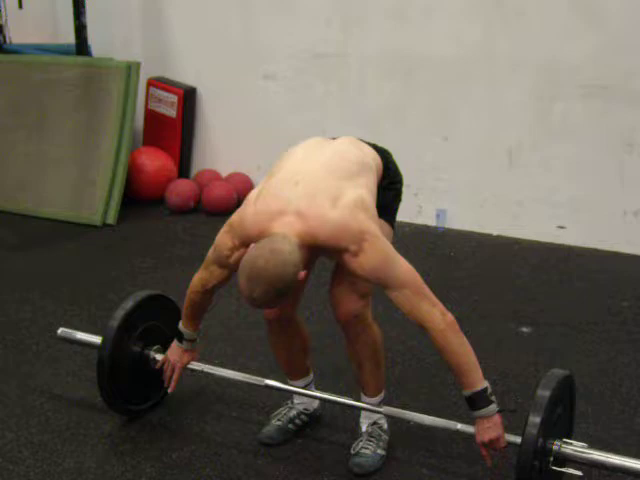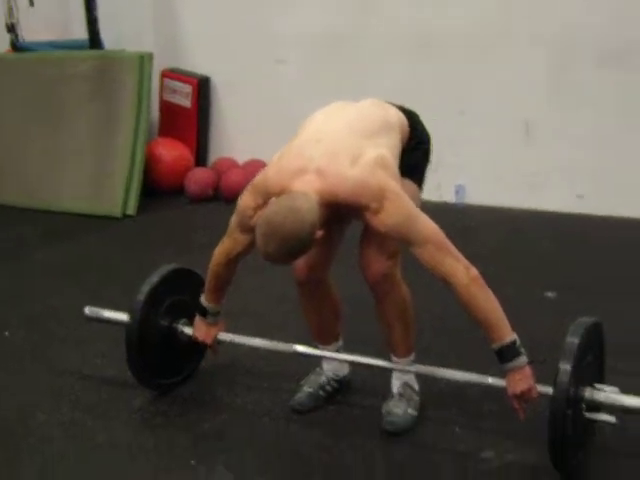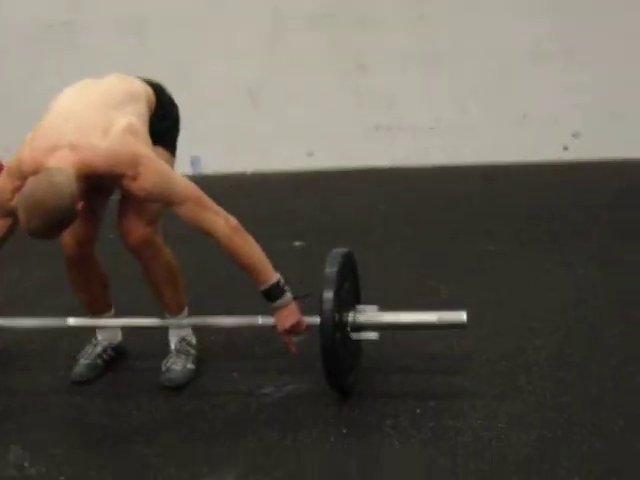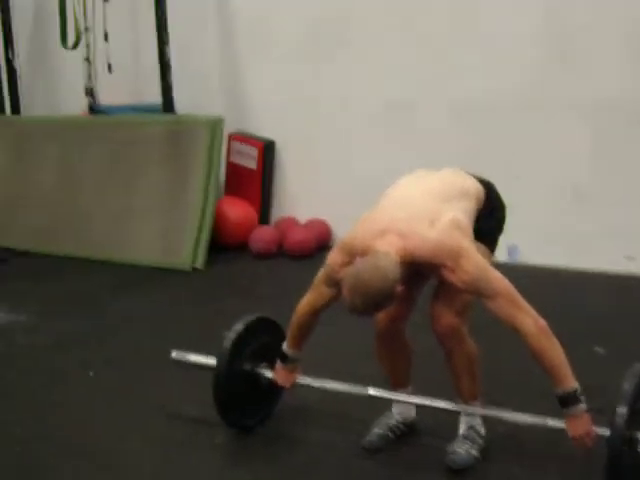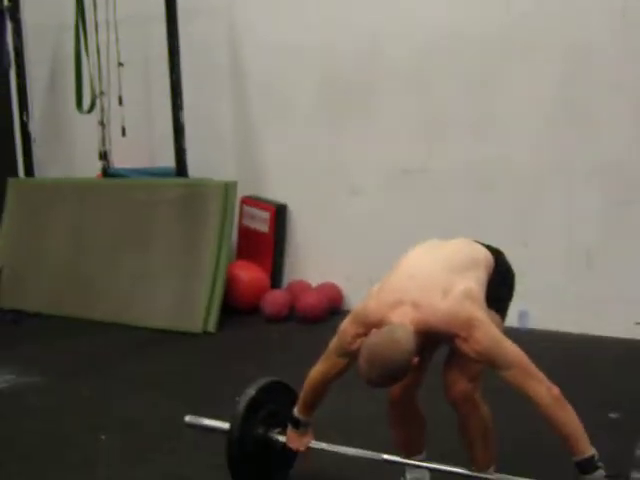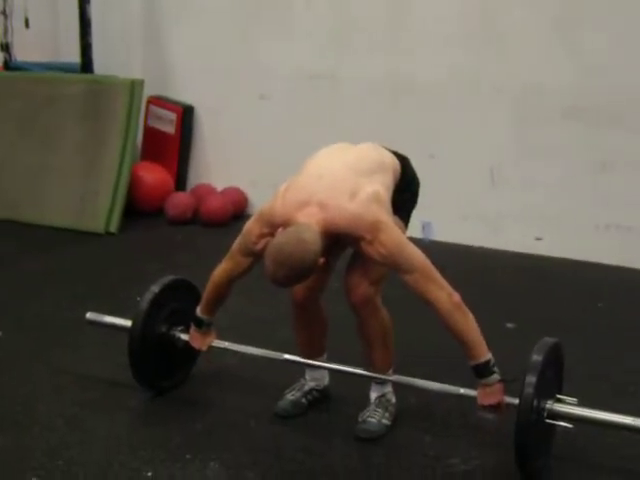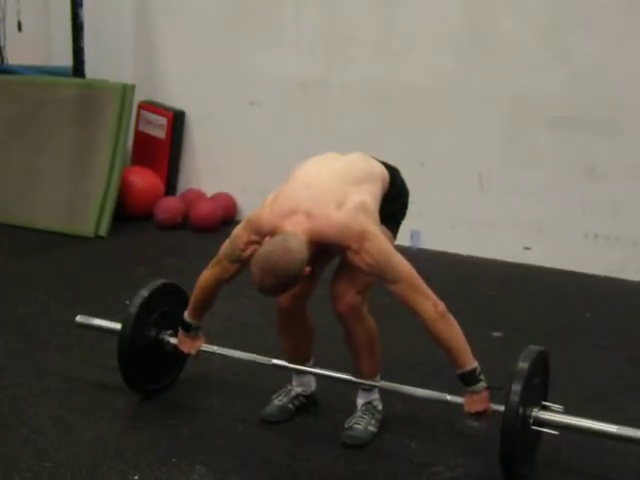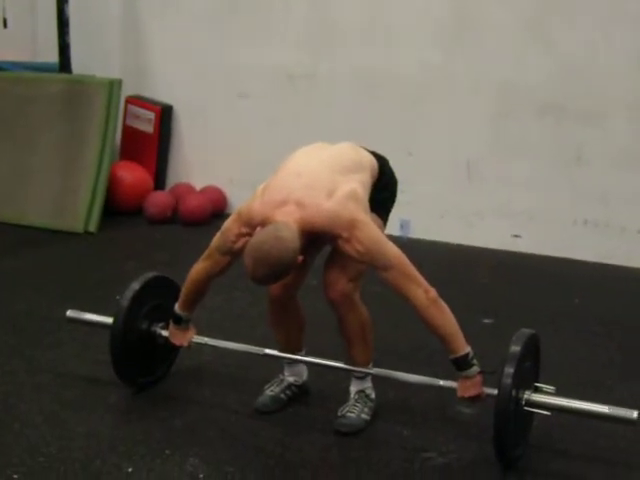
dt=0.7s
person 1, frame 1
left shoulder: (354, 240)
right shoulder: (242, 230)
left elbow: (437, 318)
right elbow: (203, 282)
left wrist: (483, 407)
right wrist: (185, 341)
left knee: (350, 308)
right knee: (276, 312)
left ankle: (374, 417)
right ankle: (303, 400)
person 1, frame 2
left shoulder: (374, 197)
right shoulder: (263, 192)
left elbow: (461, 272)
right elbow: (227, 253)
left wrist: (513, 359)
right wrist: (208, 314)
left knee: (379, 269)
right knee: (306, 272)
left ankle: (404, 379)
right ankle: (333, 368)
person 1, frame 3
left shoulder: (130, 164)
left elbow: (222, 223)
left wrist: (280, 298)
left knee: (138, 234)
right knee: (74, 246)
left ankle: (182, 336)
right ankle: (107, 336)
person 1, frame 4
left shoulder: (453, 257)
right shoulder: (351, 251)
left elbow: (531, 323)
right elbow: (311, 303)
left wrist: (573, 404)
right wrist: (287, 360)
left knee: (447, 322)
right knee: (386, 323)
left ankle: (472, 422)
right ankle: (402, 411)
person 1, frame 5
left shoulder: (467, 328)
right shoulder: (363, 322)
left elbow: (546, 392)
right elbow: (324, 371)
right wrist: (299, 425)
left knee: (460, 388)
right knee: (399, 394)
person 1, frame 6
left shoulder: (371, 228)
right shoulder: (270, 220)
left elbow: (446, 297)
right elbow: (227, 270)
left wrist: (487, 373)
right wrist: (202, 323)
left knee: (360, 291)
right knee: (302, 295)
left ankle: (383, 392)
right ankle: (315, 379)
person 1, frame 7
left shoulder: (358, 239)
right shoulder: (257, 229)
left elbow: (431, 307)
right elbow: (213, 274)
left wrist: (473, 381)
right wrist: (190, 328)
left knee: (347, 301)
right knee: (288, 302)
left ankle: (369, 400)
right ankle: (301, 385)
person 1, frame 8
left shoulder: (349, 228)
right shoulder: (248, 220)
left elbow: (423, 293)
right elbow: (205, 267)
left wrist: (466, 365)
right wrist: (180, 319)
left knee: (339, 289)
right knee: (279, 291)
left ankle: (363, 388)
right ankle: (294, 375)
